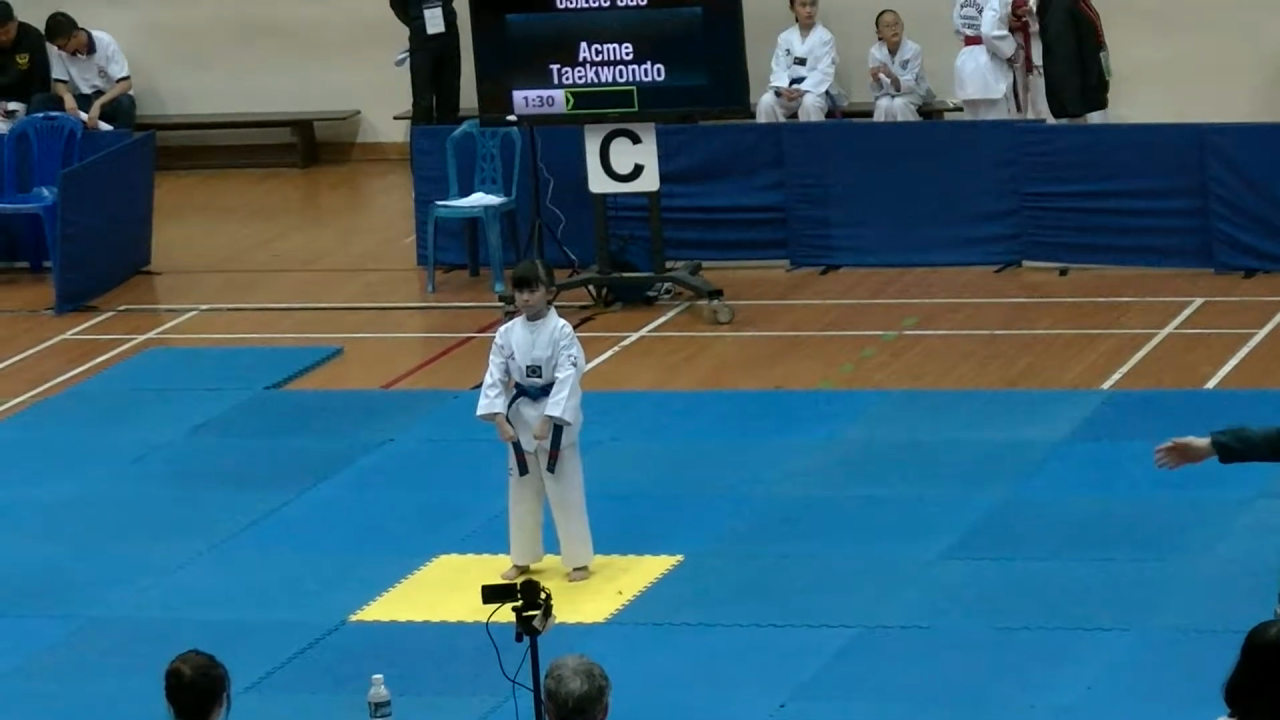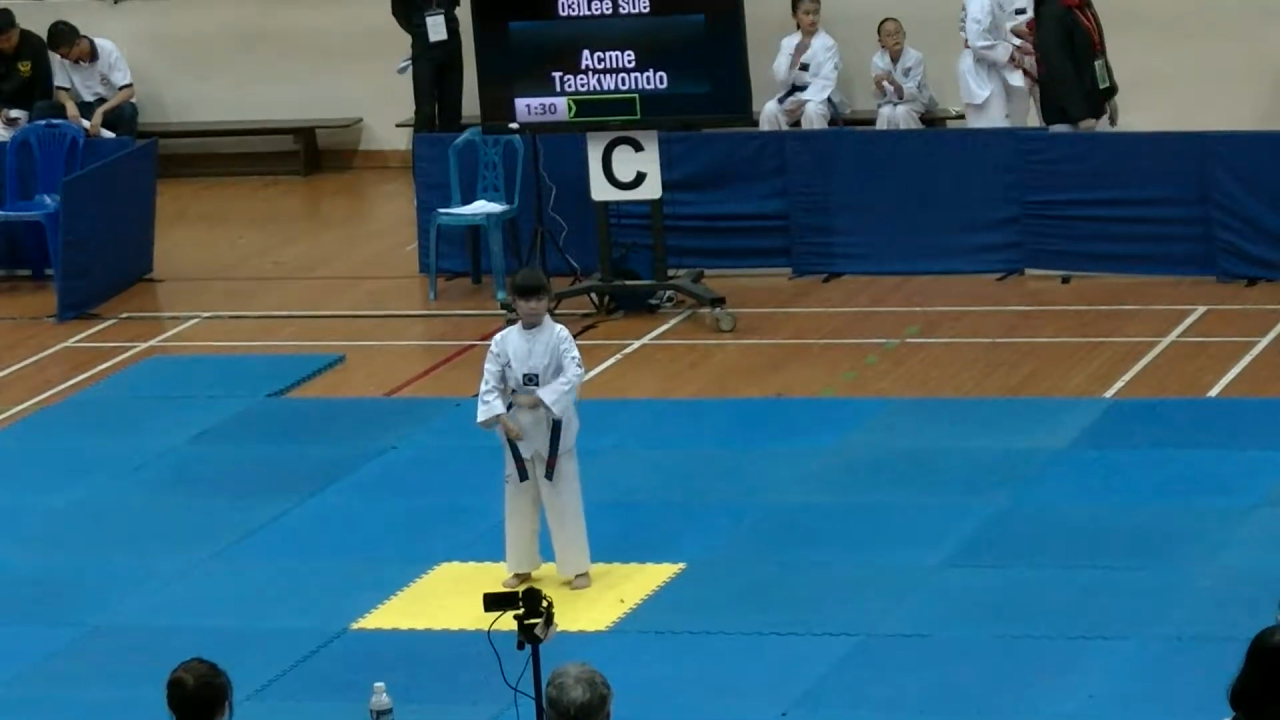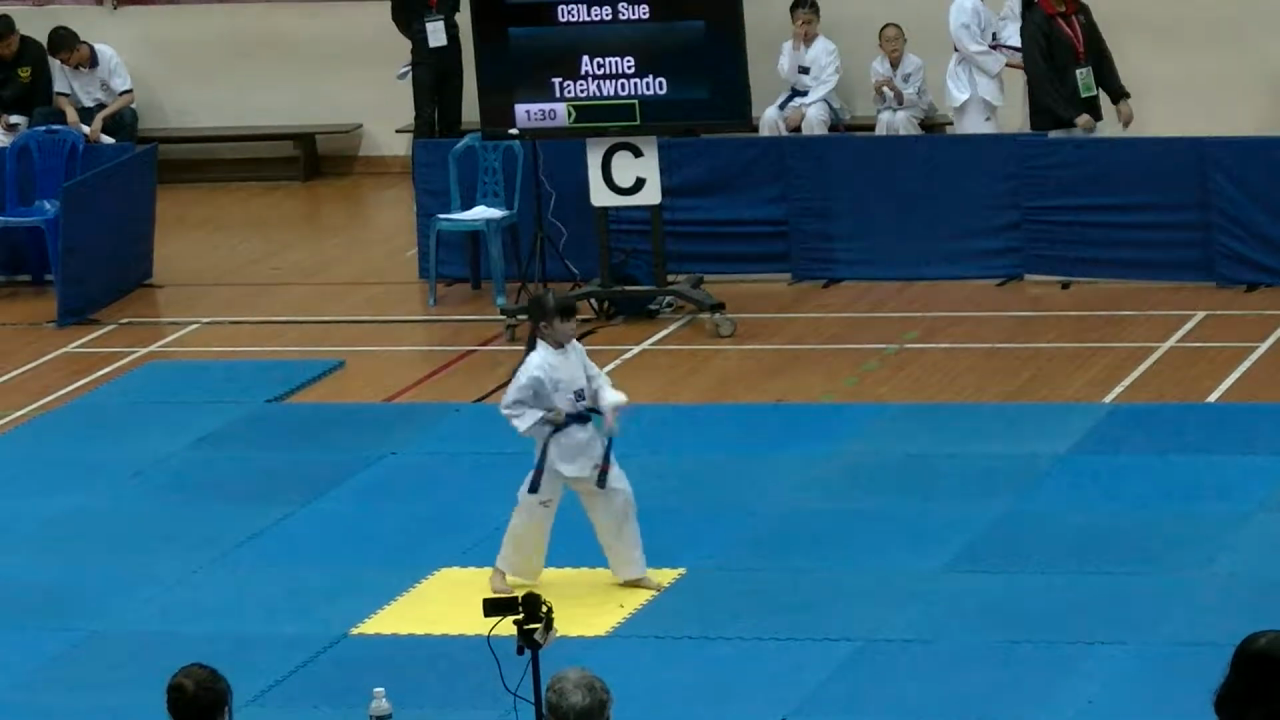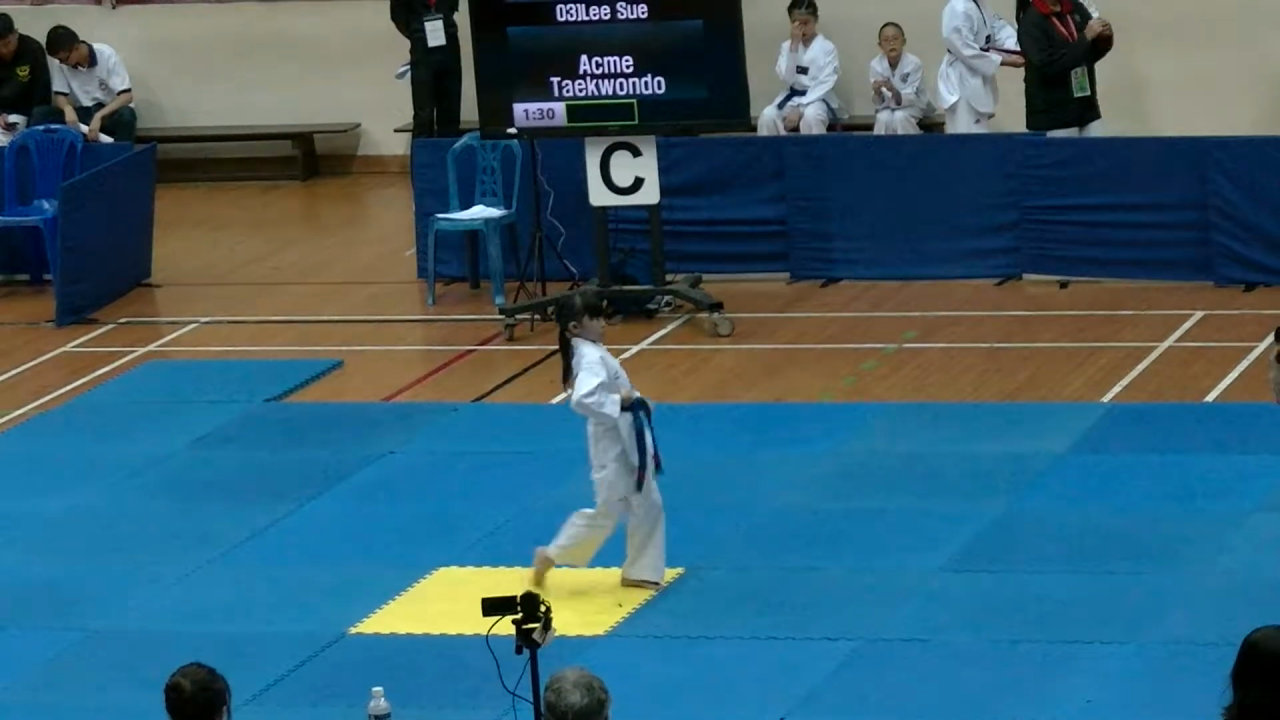
dt=0.5s
person 1, frame 1
left shoulder: (561, 330)
right shoulder: (507, 333)
left elbow: (567, 377)
right elbow: (495, 377)
left wrist: (548, 420)
right wrist: (500, 419)
left hip: (555, 417)
right hip: (519, 417)
left knee: (565, 491)
right knee: (522, 491)
left ankle: (578, 560)
right ankle: (522, 559)
person 1, frame 2
left shoulder: (559, 335)
right shoulder: (503, 340)
left elbow: (573, 376)
right elbow: (489, 386)
left wrist: (539, 400)
right wrist: (502, 419)
left hip: (552, 424)
right hip: (517, 427)
left knee: (563, 497)
right knee: (520, 497)
left ankle: (578, 568)
right ankle: (522, 567)
person 1, frame 3
left shoulder: (574, 351)
right shoulder: (535, 366)
left elbow: (598, 383)
right elbow: (510, 405)
left wrist: (610, 408)
right wrist: (545, 418)
left hip: (588, 438)
right hip: (556, 446)
left knee: (617, 498)
right knee: (533, 510)
left ankle: (631, 571)
right ankle: (503, 570)
person 1, frame 4
left shoulder: (591, 351)
right shoulder: (590, 356)
right elbow: (583, 398)
left wrist: (627, 397)
right wrist: (619, 402)
left hip: (626, 437)
right hip: (613, 440)
left knee: (647, 506)
right knee: (606, 509)
left ankle: (637, 571)
right ankle: (549, 555)
